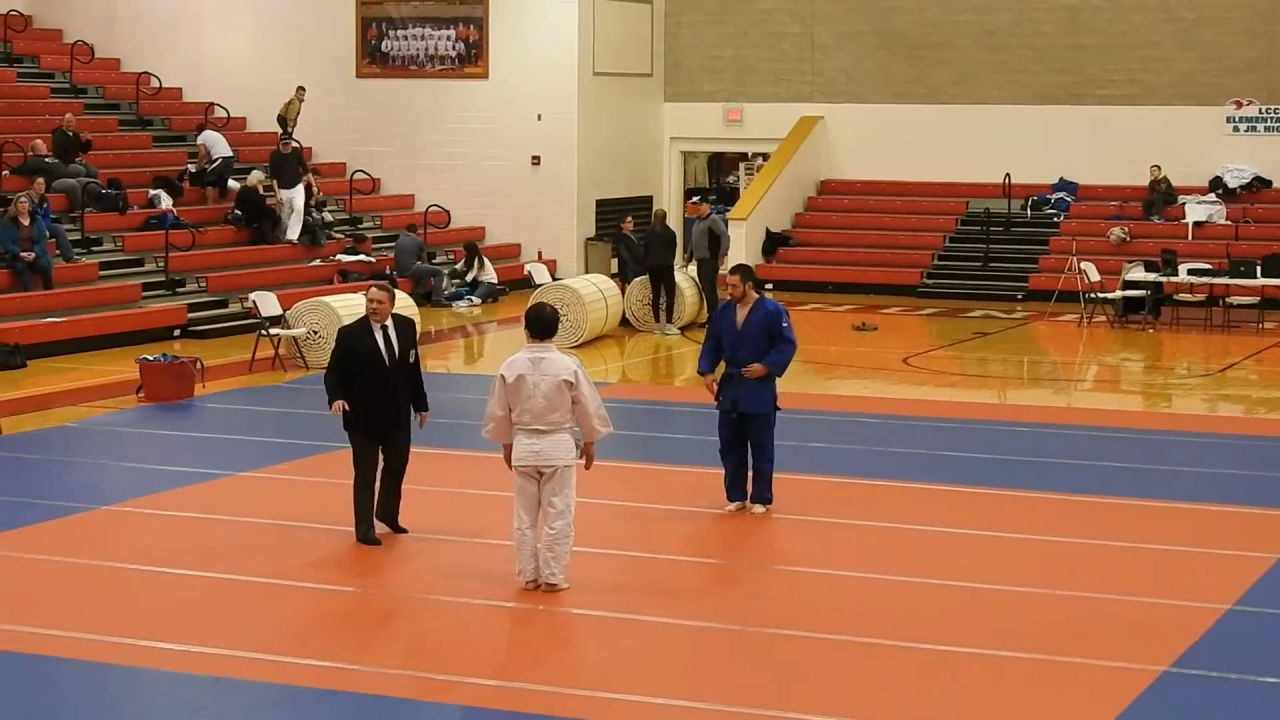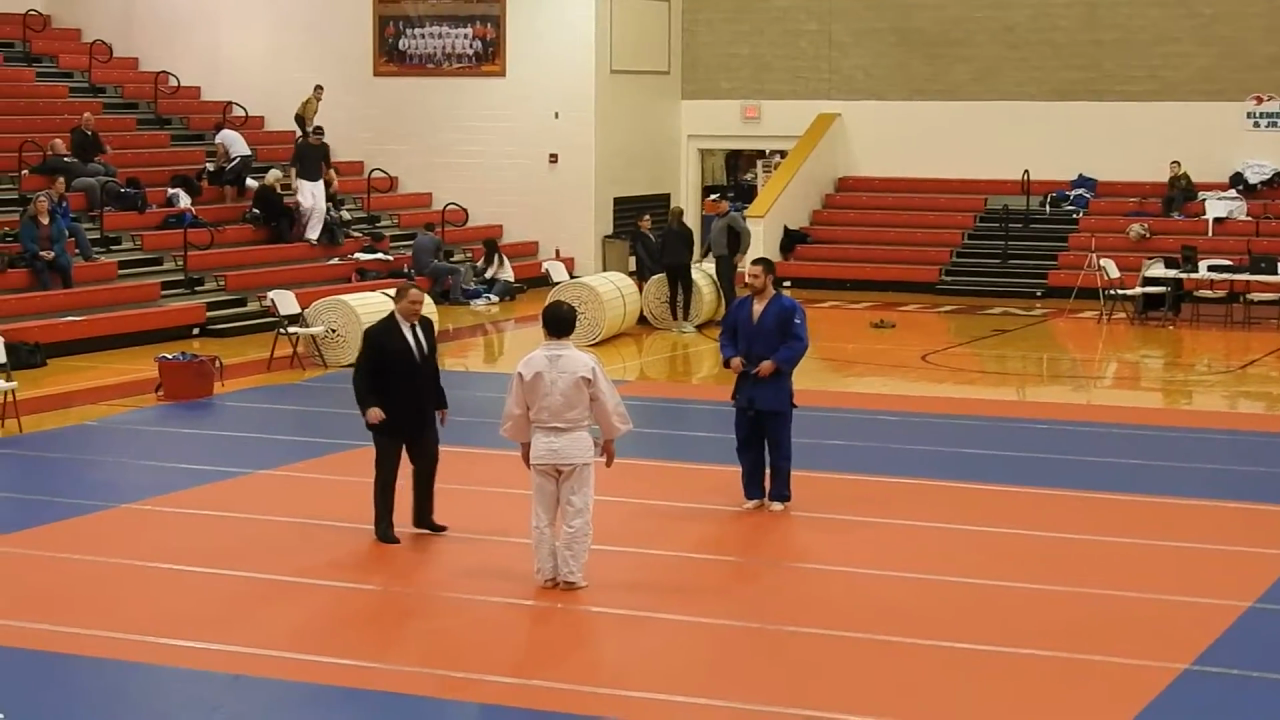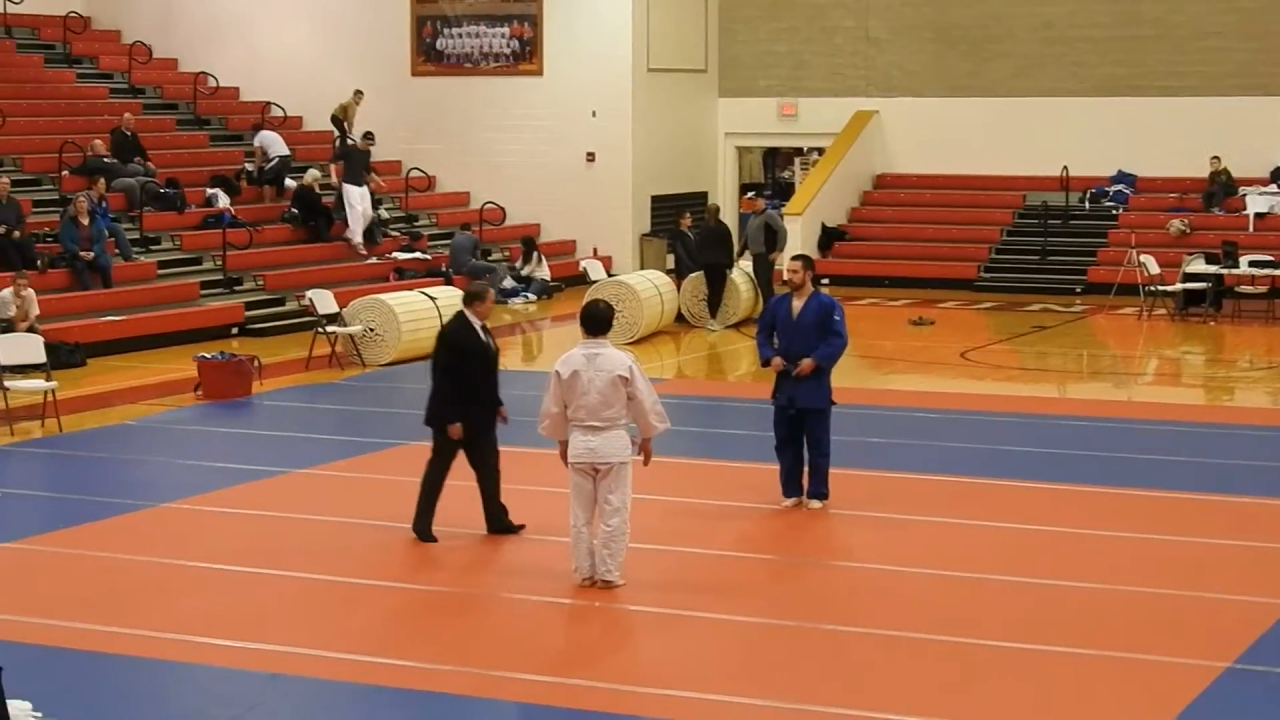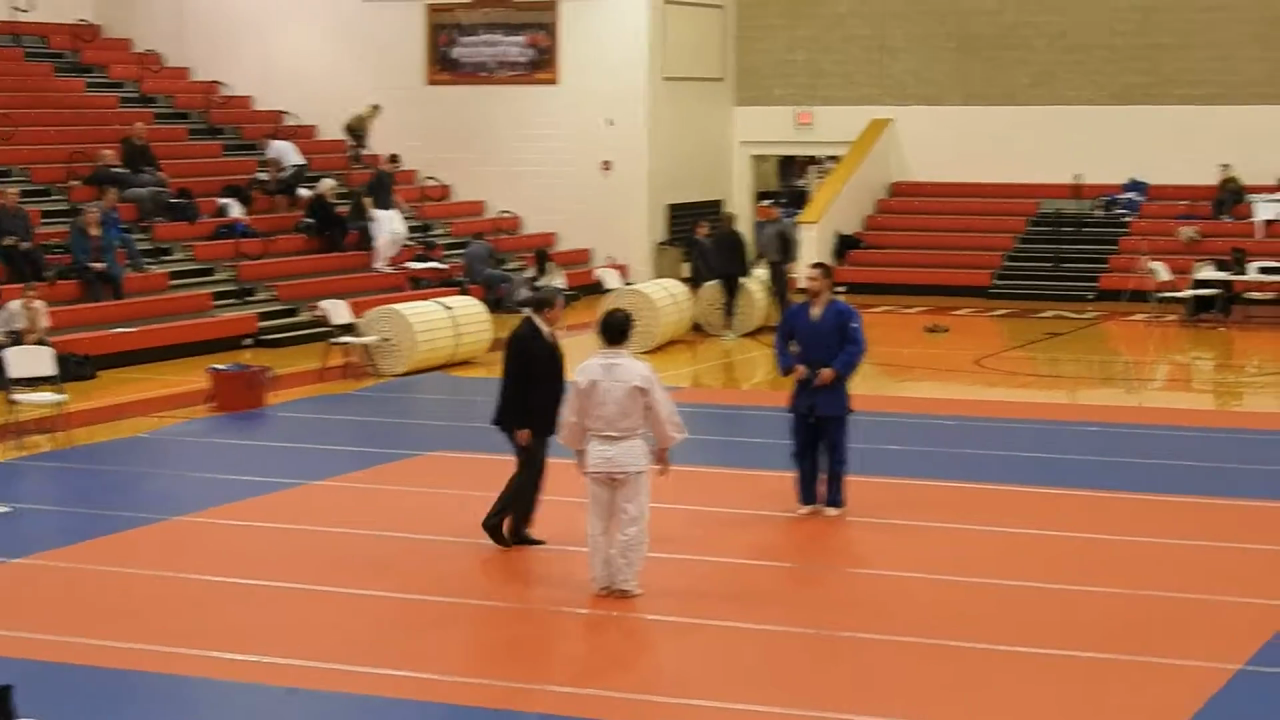
dt=0.4s
person 1, frame 1
left shoulder: (510, 366)
right shoulder: (569, 366)
left elbow: (499, 411)
right elbow: (587, 407)
left wrist: (506, 444)
right wrist: (589, 441)
left hip: (524, 446)
right hip: (558, 447)
left knee: (524, 516)
right knee: (558, 516)
left ankle: (529, 575)
right ankle: (552, 577)
person 1, frame 2
left shoulder: (528, 364)
right shoulder: (586, 363)
left elbow: (516, 409)
right elbow: (606, 404)
left wrist: (524, 443)
right wrist: (609, 439)
left hip: (541, 444)
right hip: (576, 445)
left knee: (542, 515)
right knee: (576, 515)
left ankle: (547, 574)
right ankle: (570, 575)
person 1, frame 3
left shoulder: (565, 362)
right shoulder: (623, 361)
left elbow: (554, 408)
right elbow: (644, 402)
left wrist: (562, 441)
right wrist: (646, 438)
left hip: (579, 443)
right hip: (614, 443)
left knee: (580, 513)
right knee: (614, 513)
left ankle: (585, 572)
right ankle: (608, 573)
person 1, frame 4
left shoulder: (584, 371)
right shoulder: (640, 371)
left elbow: (573, 417)
right elbow: (660, 413)
left wrist: (580, 450)
right wrist: (662, 448)
left hip: (597, 452)
right hip: (631, 452)
left knee: (598, 522)
right knee: (631, 522)
left ankle: (601, 581)
right ankle: (625, 582)
person 2, frame 1
left shoulder: (406, 326)
right shoulder: (349, 334)
left elbow: (413, 369)
right elbow: (333, 373)
left wrist: (420, 404)
right wrist: (337, 397)
left hip: (397, 413)
right hip: (363, 416)
left knee: (397, 465)
right knee: (365, 472)
left ankle: (388, 513)
right ankle: (364, 528)
person 2, frame 2
left shoulder: (426, 326)
right shoulder: (377, 334)
right elbow: (362, 375)
left wrist: (440, 403)
right wrist: (369, 406)
left hip: (421, 412)
right hip: (390, 416)
left knee: (428, 462)
right knee: (387, 471)
left ankle: (423, 516)
right ankle: (383, 526)
person 2, frame 3
left shoulder: (480, 327)
right shoulder: (453, 332)
right elbow: (443, 378)
left wrist: (496, 404)
right wrist: (452, 419)
left hip: (480, 414)
right hip: (455, 416)
left knee: (489, 465)
right knee: (438, 468)
left ankle: (497, 520)
right ankle: (422, 523)
person 2, frame 4
left shoulder: (542, 333)
right shoulder: (523, 337)
right elbow: (513, 383)
left wrist: (552, 415)
right wrist: (519, 423)
left hip: (539, 417)
right hip: (525, 419)
left knee: (533, 471)
right knee: (530, 471)
left ankle: (517, 529)
right ankle: (495, 520)
person 3, frame 1
left shoulder: (772, 311)
right shoulder: (722, 311)
left elbow: (787, 345)
right elbow: (711, 344)
left wrist: (766, 367)
right wrist: (708, 371)
left hip: (759, 389)
right hip: (730, 386)
left knee: (761, 448)
right knee: (730, 445)
left ankle: (761, 498)
right ankle: (736, 496)
person 3, frame 2
left shoulder: (788, 308)
right shoulder: (739, 306)
left elbow: (799, 343)
right elbow: (726, 335)
left wrist: (774, 363)
right wrist: (731, 357)
left hip: (775, 386)
right hip: (746, 384)
left knee: (778, 445)
right knee: (747, 443)
left ankle: (779, 496)
right ankle: (754, 494)
person 3, frame 3
left shoulder: (827, 305)
right shoulder: (777, 304)
left elbow: (838, 340)
right elbow: (763, 334)
left wrist: (815, 361)
right wrist: (771, 356)
left hip: (815, 384)
right hip: (785, 383)
left knee: (817, 443)
right knee: (786, 441)
left ankle: (817, 494)
right ankle: (792, 491)
person 3, frame 4
left shoulder: (844, 313)
right shoulder: (795, 312)
left elbow: (855, 348)
right elbow: (782, 343)
left wrist: (835, 371)
right wrist: (793, 366)
left hip: (831, 391)
right hip: (804, 390)
left knee: (833, 450)
right knee: (803, 448)
left ankle: (833, 501)
right ankle: (808, 499)
